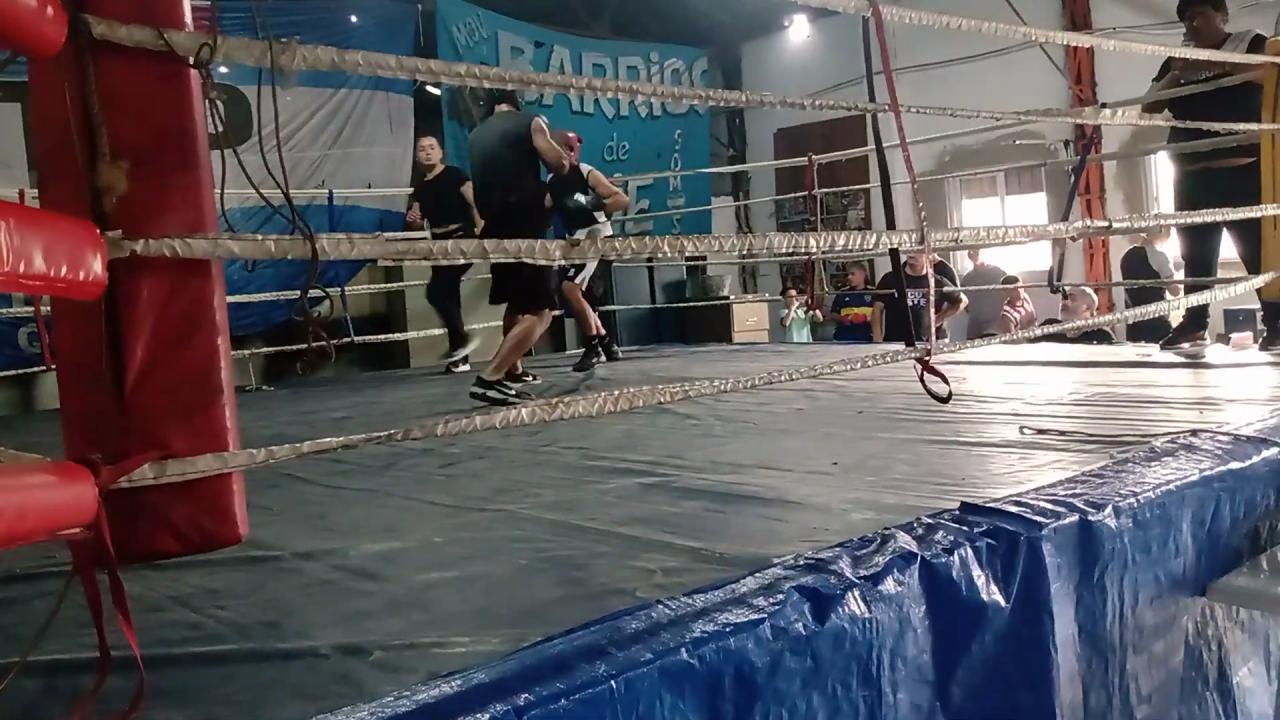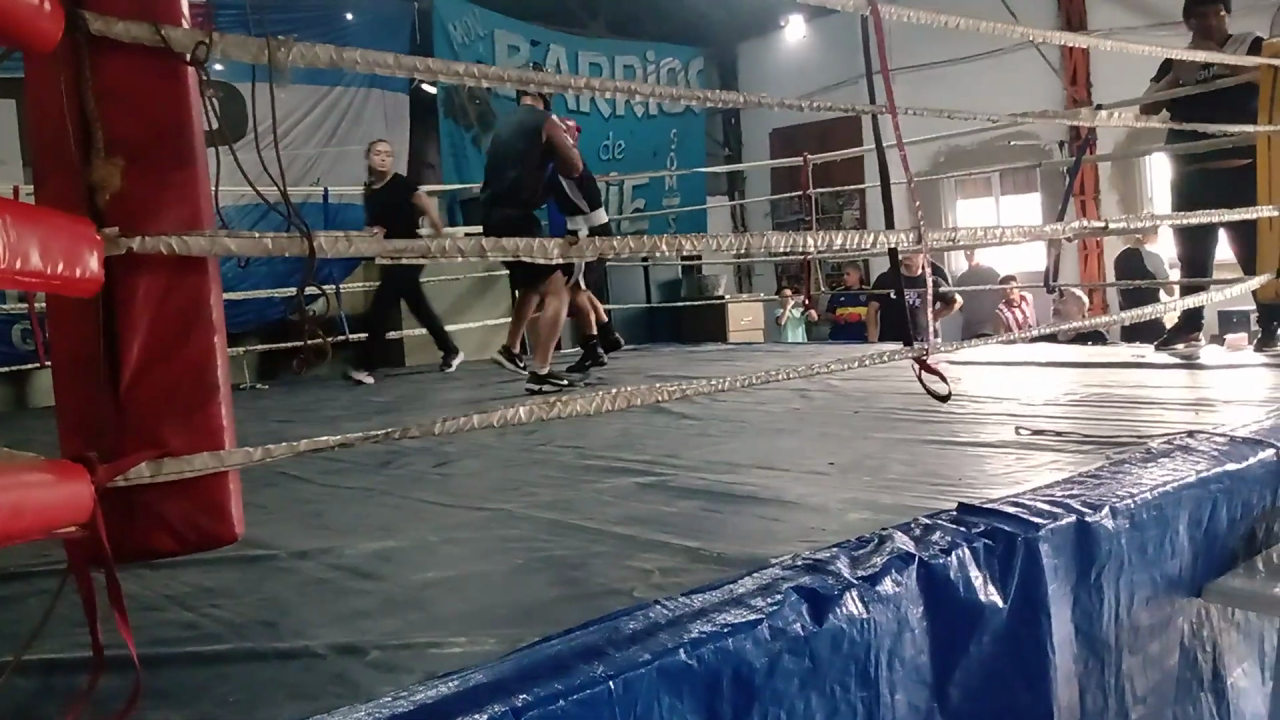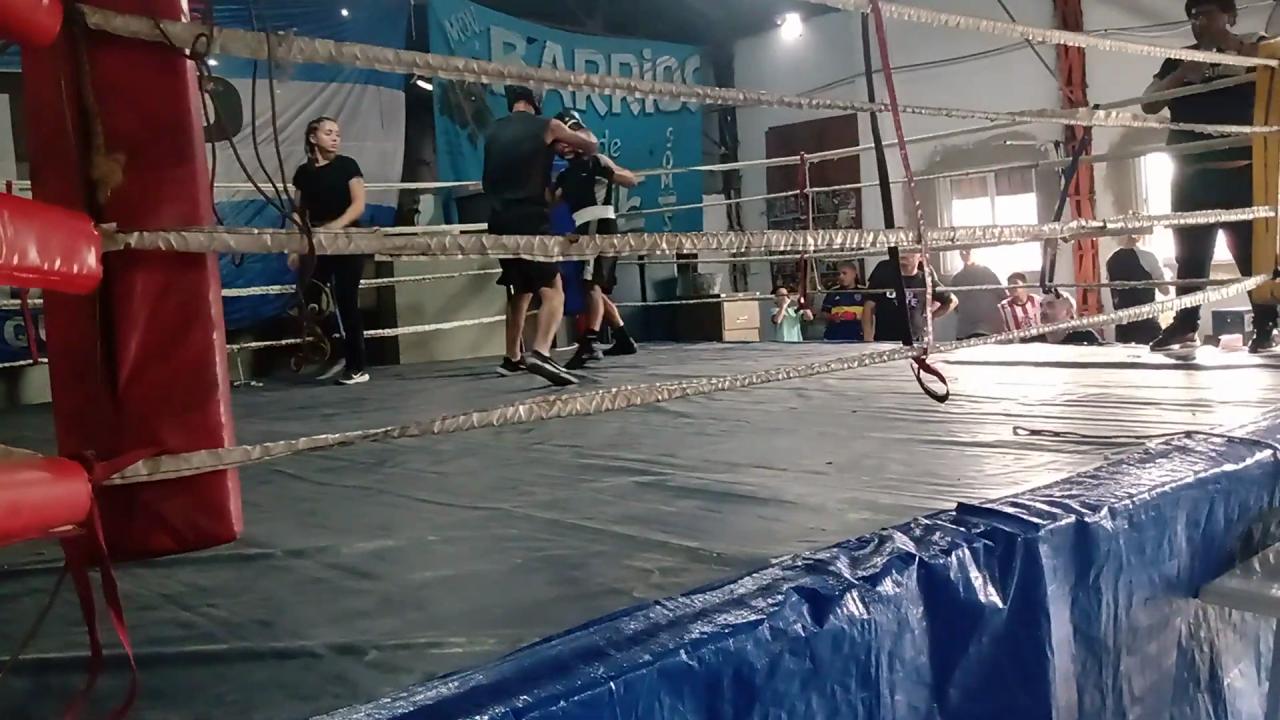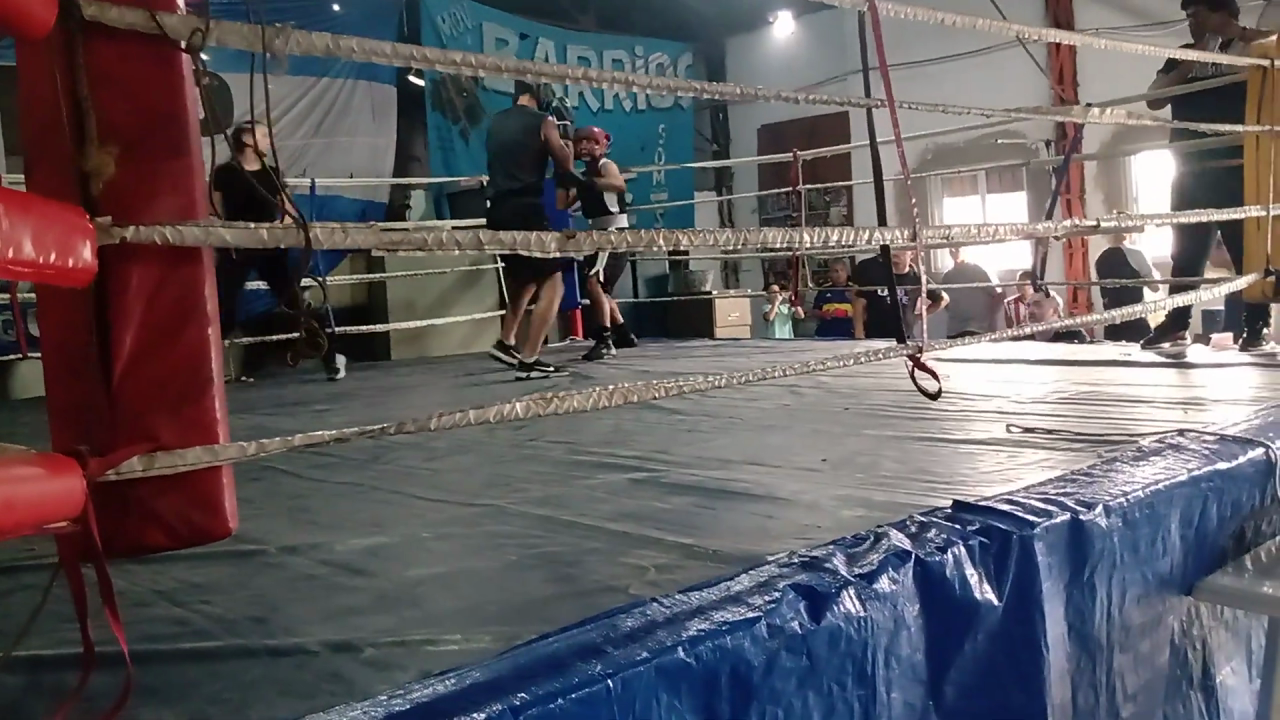
dt=0.3s
person 1, frame 1
left shoulder: (1250, 42)
right shoulder: (1176, 61)
right elbow: (1148, 107)
left wrist: (1217, 64)
right wrist: (1175, 75)
left hip: (1243, 168)
right hip: (1193, 174)
right knee: (1196, 253)
right ankle: (1194, 323)
person 1, frame 2
left shoulder: (1250, 44)
right shoulder: (1175, 60)
right elbow: (1146, 108)
left wrist: (1222, 60)
right wrist: (1175, 76)
left hip: (1240, 170)
right hip: (1190, 175)
right knee: (1192, 255)
right ankle: (1190, 325)
person 1, frame 3
left shoulder: (1251, 48)
right shoulder: (1180, 59)
right elbow: (1149, 104)
left wrist: (1235, 44)
right wrist: (1183, 73)
left hip: (1240, 171)
right hip: (1191, 174)
left knee: (1252, 250)
right knee: (1190, 254)
left ankle: (1266, 326)
right ankle: (1185, 325)
person 1, frame 4
left shoulder: (1251, 46)
right shoulder: (1182, 56)
right elbow: (1153, 100)
left wrist: (1241, 33)
right wrist: (1186, 69)
left hip: (1238, 169)
right hip: (1192, 172)
left knee: (1248, 249)
right knee: (1186, 252)
left ankle: (1257, 326)
right ankle: (1176, 324)
person 2, frame 1
left shoulder: (477, 136)
right shoulder: (529, 123)
right elbow: (560, 164)
left hip: (494, 231)
right hip: (523, 228)
left knee: (519, 302)
right knee: (538, 315)
left ankle: (512, 370)
right ankle: (490, 378)
person 2, frame 2
left shoulder: (506, 122)
right shoulder: (547, 121)
right elbow: (574, 169)
right wrist: (563, 144)
left hip: (496, 216)
right hip: (515, 217)
left knee: (534, 284)
right knee: (558, 287)
left ankle: (510, 349)
right ankle: (541, 373)
person 2, frame 3
left shoulder: (495, 130)
right shoulder: (545, 126)
right elbow: (589, 147)
right wrist: (572, 134)
left hip: (501, 220)
right hip: (528, 217)
left knee: (522, 288)
right knee: (551, 290)
left ankle: (512, 357)
right ankle: (541, 353)
person 2, frame 4
left shoulder: (496, 121)
right shoulder: (544, 122)
right elbow: (566, 167)
right wrist: (561, 135)
left hip: (498, 212)
right hip: (525, 210)
left knee: (524, 278)
right knee: (552, 283)
left ankle: (505, 344)
right ankle: (528, 361)
person 3, frame 1
left shoulder: (454, 175)
right shoulder: (419, 186)
left elbow: (474, 206)
right elbow: (417, 224)
left wrist: (479, 235)
right wrist: (411, 220)
left hip: (461, 240)
left knee: (436, 291)
right knee: (448, 299)
left ankle: (463, 339)
right ankle: (460, 357)
person 3, frame 2
left shoulder: (402, 184)
right shoulder: (370, 192)
left elbow: (430, 211)
right elbow: (371, 225)
right wrist: (374, 231)
left knee: (381, 305)
right knee: (419, 309)
left ankle: (366, 366)
right ankle: (451, 351)
person 3, frame 3
left shoulder: (347, 165)
right shoulder: (303, 172)
left elbow: (359, 204)
right elbow: (299, 211)
left wrist: (336, 225)
left knee: (346, 303)
left ankle: (357, 367)
right ankle: (338, 355)
person 3, frame 4
left shoulder: (271, 174)
right shoulder: (224, 173)
left elbow: (288, 211)
right elbow: (214, 215)
left wrist: (277, 227)
right wrist: (217, 249)
left hip: (270, 247)
right hip: (235, 248)
left knee: (294, 303)
right knee: (226, 309)
left ankle: (330, 358)
person 4, frame 1
left shoulder: (588, 175)
right shoulder: (553, 184)
left elbow: (623, 200)
left wrist: (595, 204)
left hip: (599, 242)
right hip: (576, 244)
left knee: (571, 289)
right knee: (579, 297)
left ankle: (594, 348)
right ankle: (607, 346)
person 4, frame 2
right shoulder: (557, 169)
left hip: (590, 230)
right hip: (583, 230)
left knee: (574, 288)
right knee: (580, 287)
left ankle: (592, 350)
right ankle: (608, 335)
person 4, frame 3
left shoulder: (595, 162)
right shoulder: (565, 175)
left elbow: (632, 180)
left wrist: (607, 171)
left hip: (601, 227)
right hip: (587, 231)
left knee: (593, 284)
right knee: (598, 289)
left ankle: (589, 344)
right ankle: (623, 340)
person 4, frame 4
left shoulder: (606, 166)
right shoulder: (585, 176)
left elbow: (619, 185)
right elbow: (563, 203)
left hip: (613, 232)
left knee: (593, 281)
right knee: (600, 287)
left ankle: (604, 340)
right ankle: (622, 333)
